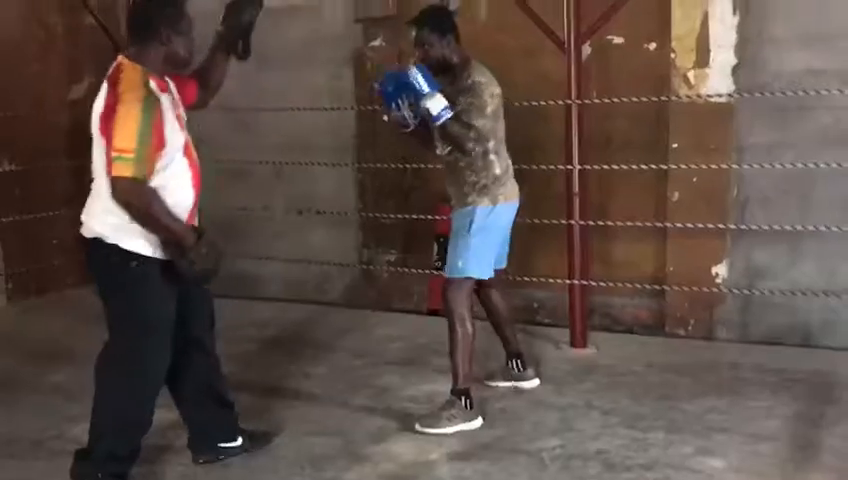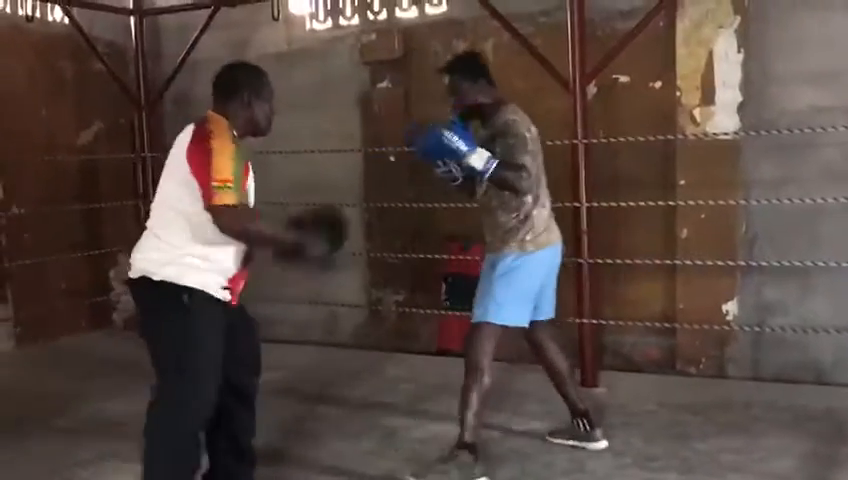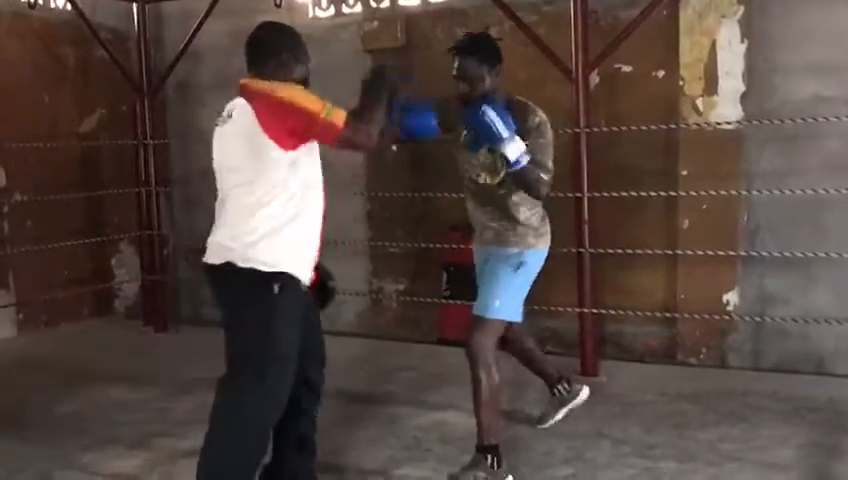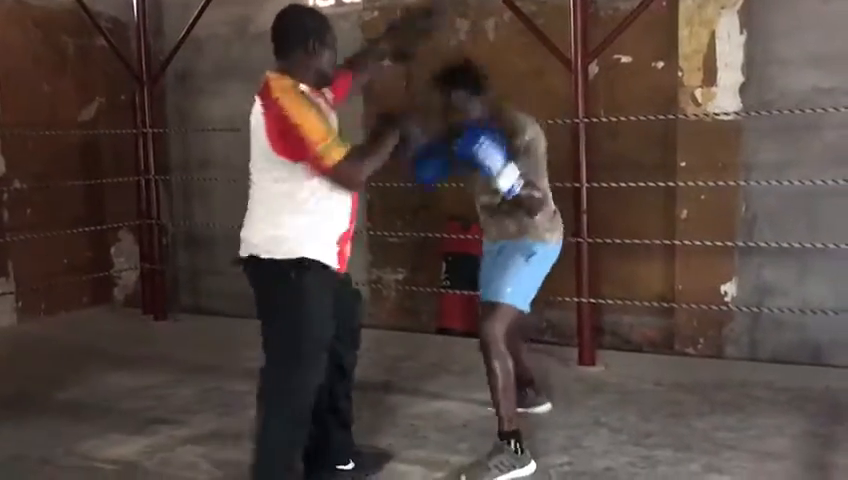
dt=1s
person 1, frame 1
left shoulder: (158, 82)
right shoulder: (131, 94)
left elbow: (202, 91)
right elbow: (127, 188)
left wrist: (228, 40)
right wrist: (185, 238)
left hip: (159, 248)
right hip: (130, 251)
left knee: (193, 341)
right knee: (139, 359)
left ankle: (216, 436)
person 1, frame 2
left shoulder: (214, 138)
right shoulder: (215, 137)
left elbow: (231, 215)
right elbow: (231, 218)
left wrist: (278, 241)
right wrist: (293, 241)
left hip: (205, 289)
right hip: (174, 286)
left knee: (236, 381)
right knee: (186, 399)
person 1, frame 3
left shoulder: (238, 114)
right shoulder: (276, 100)
right elbow: (359, 132)
left wrist: (306, 268)
right wrist: (379, 89)
left hip: (270, 269)
right hip: (259, 273)
left knee: (302, 373)
right knee: (256, 391)
person 1, frame 4
left shoulder: (310, 90)
right shoulder: (286, 102)
left elbow: (351, 68)
right elbow: (350, 174)
left wrist: (395, 39)
right wrist: (392, 133)
left hip: (318, 257)
right hip: (287, 261)
left knee: (337, 357)
right knee: (294, 374)
person 2, frame 1
left shoulder: (476, 83)
right shoulder: (448, 82)
left elbow: (467, 142)
right elbow: (429, 138)
left wrist: (431, 99)
right wrist: (404, 110)
left hip: (487, 202)
right hip: (481, 201)
left knee: (455, 295)
right knee: (484, 285)
left ankle: (462, 403)
right ankle: (518, 364)
person 2, frame 2
left shoulder: (509, 123)
right shoulder: (499, 124)
left elbow: (521, 183)
right elbow: (481, 188)
left wrist: (472, 154)
right wrist: (448, 164)
left hip: (520, 250)
right hip: (540, 246)
left knee: (479, 344)
right knee: (541, 335)
right ankle: (585, 424)
person 2, frame 3
left shoulder: (529, 118)
right shoulder: (464, 114)
left elbow: (540, 186)
left wrist: (507, 140)
right wrist: (416, 122)
left hip: (520, 245)
right hip: (488, 243)
left knee: (479, 344)
right knee: (504, 329)
right ankle: (564, 387)
person 2, frame 4
left shoulder: (522, 131)
right shoulder: (461, 131)
left elbow: (533, 202)
left wrist: (499, 169)
right wrist: (430, 167)
left hip: (534, 240)
right hip: (499, 237)
left knee: (490, 332)
right knee: (498, 322)
right ankle: (529, 392)
